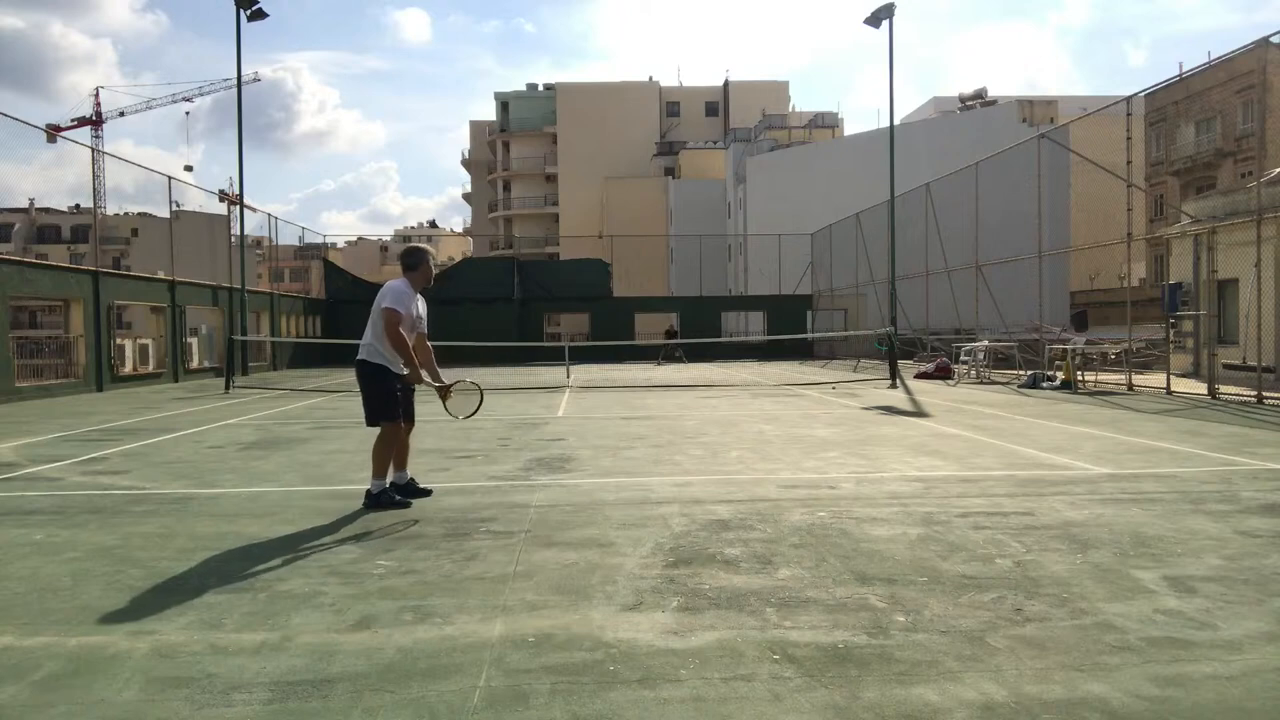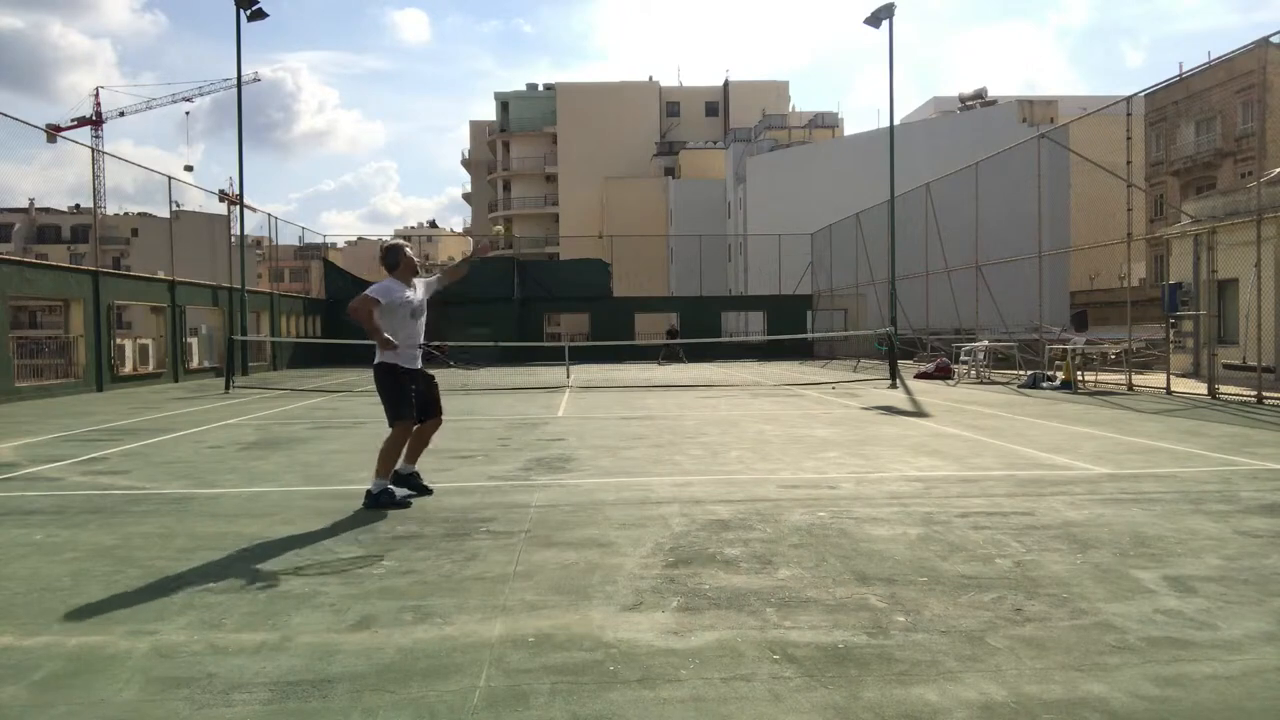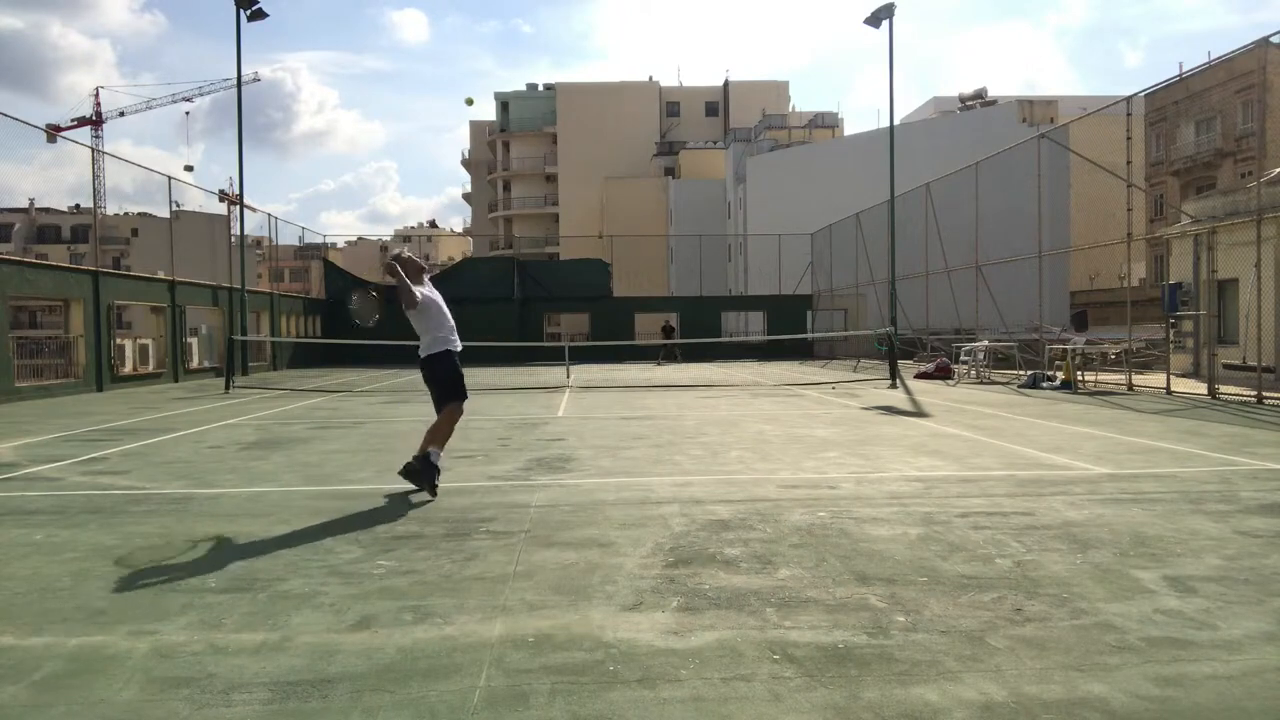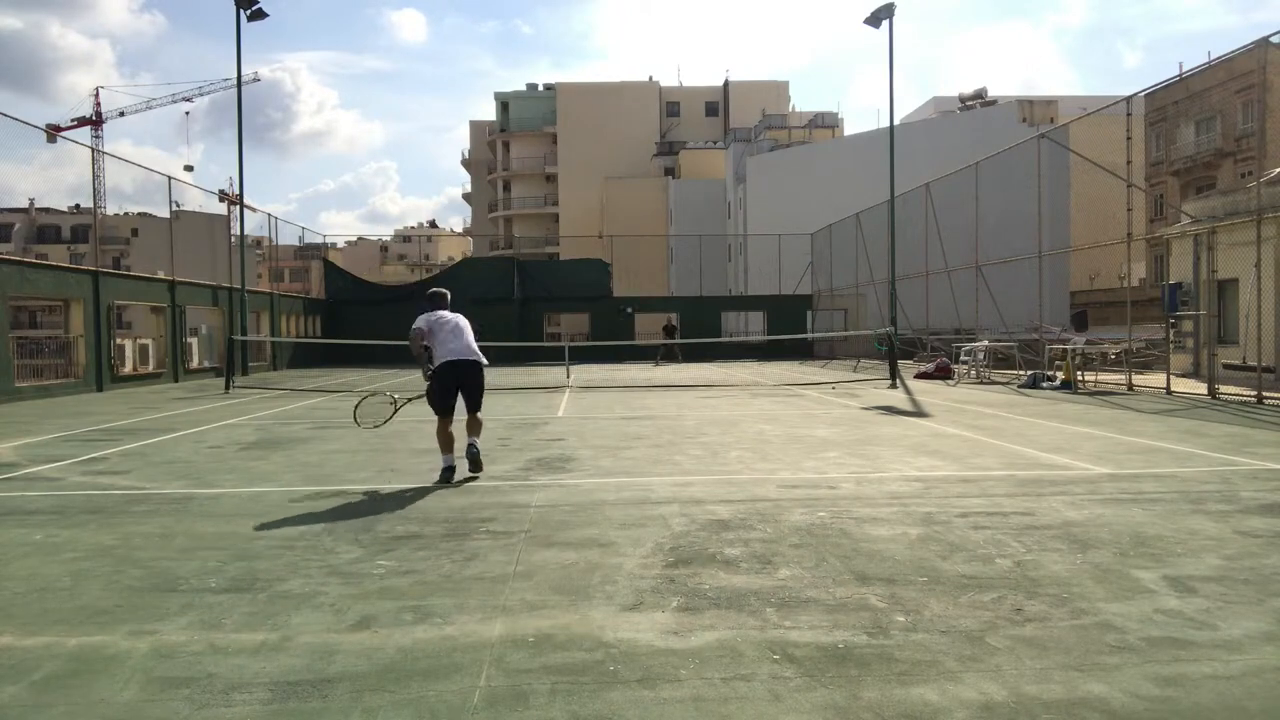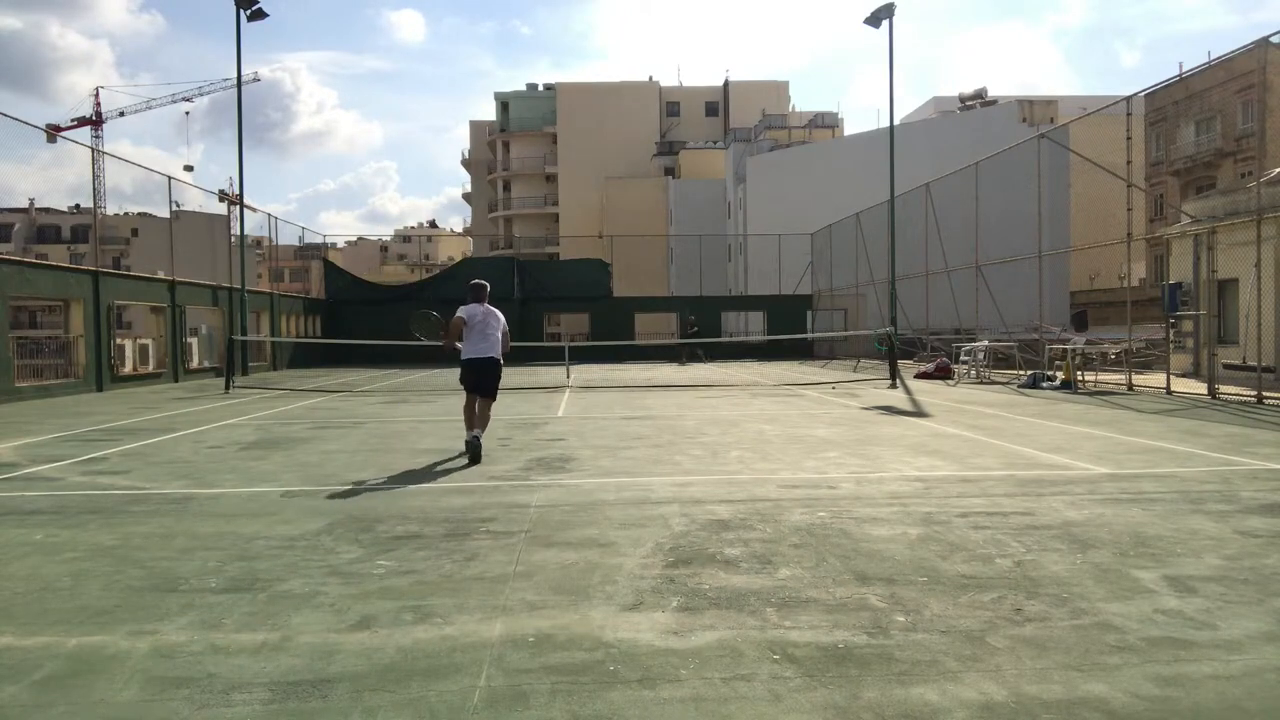
dt=0.5s
person 1, frame 1
left shoulder: (419, 301)
right shoulder: (397, 290)
left elbow: (421, 344)
right elbow: (392, 331)
left wrist: (437, 378)
right wrist: (414, 368)
left hip: (394, 369)
right hip: (375, 366)
left knee: (405, 425)
right knee: (391, 426)
left ankle: (401, 481)
right ankle: (377, 491)
person 1, frame 2
left shoulder: (421, 286)
right shoulder: (386, 289)
left elbow: (449, 275)
right elbow: (356, 308)
left wrist: (475, 256)
right wrist: (380, 336)
left hip: (414, 368)
right hip: (392, 368)
left knee: (431, 421)
right knee: (403, 427)
left ankle: (405, 472)
right ankle: (377, 492)
person 1, frame 3
left shoulder: (422, 283)
right shoulder: (414, 293)
right elbow: (411, 301)
right wrist: (397, 271)
left hip: (445, 354)
right hip: (439, 356)
left knee: (450, 412)
right knee: (452, 409)
left ankle: (422, 466)
right ankle: (428, 463)
person 1, frame 4
left shoulder: (426, 319)
right shoulder: (460, 318)
left elbow: (415, 339)
left wrist: (421, 354)
left hip: (446, 365)
right hip: (473, 363)
left knee: (444, 420)
right knee: (473, 415)
left ankle: (448, 465)
right ankle: (473, 446)
person 1, frame 5
left shoulder: (465, 310)
right shoulder: (498, 314)
left elbow: (456, 324)
right elbow: (506, 346)
left wrist: (451, 341)
left hip: (470, 359)
right hip: (493, 360)
left knee: (471, 399)
right knee: (484, 406)
left ankle: (470, 439)
right ankle: (476, 437)
